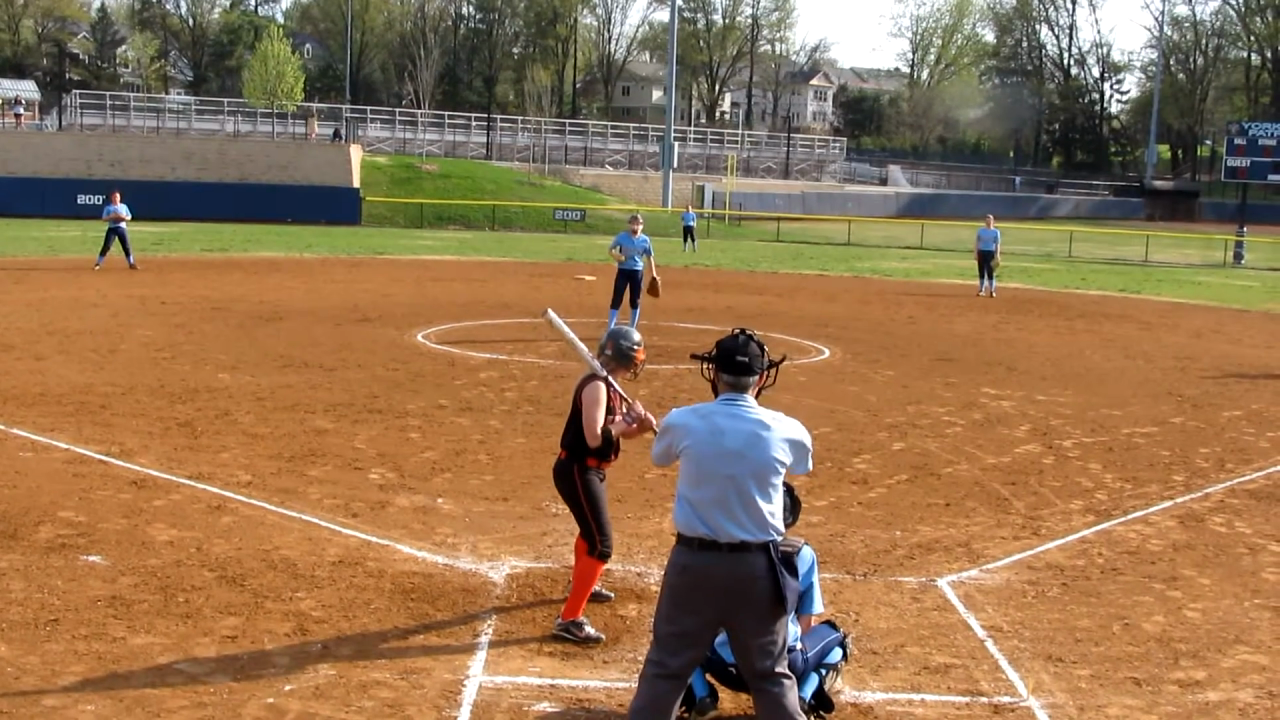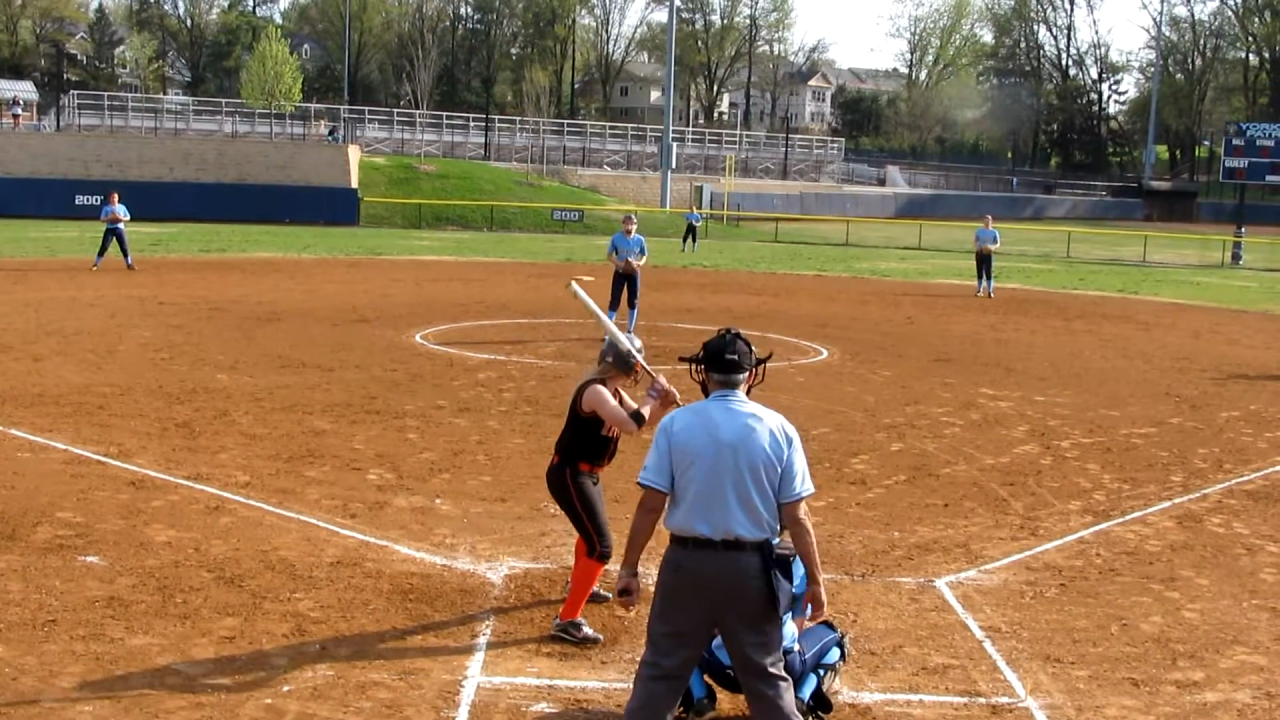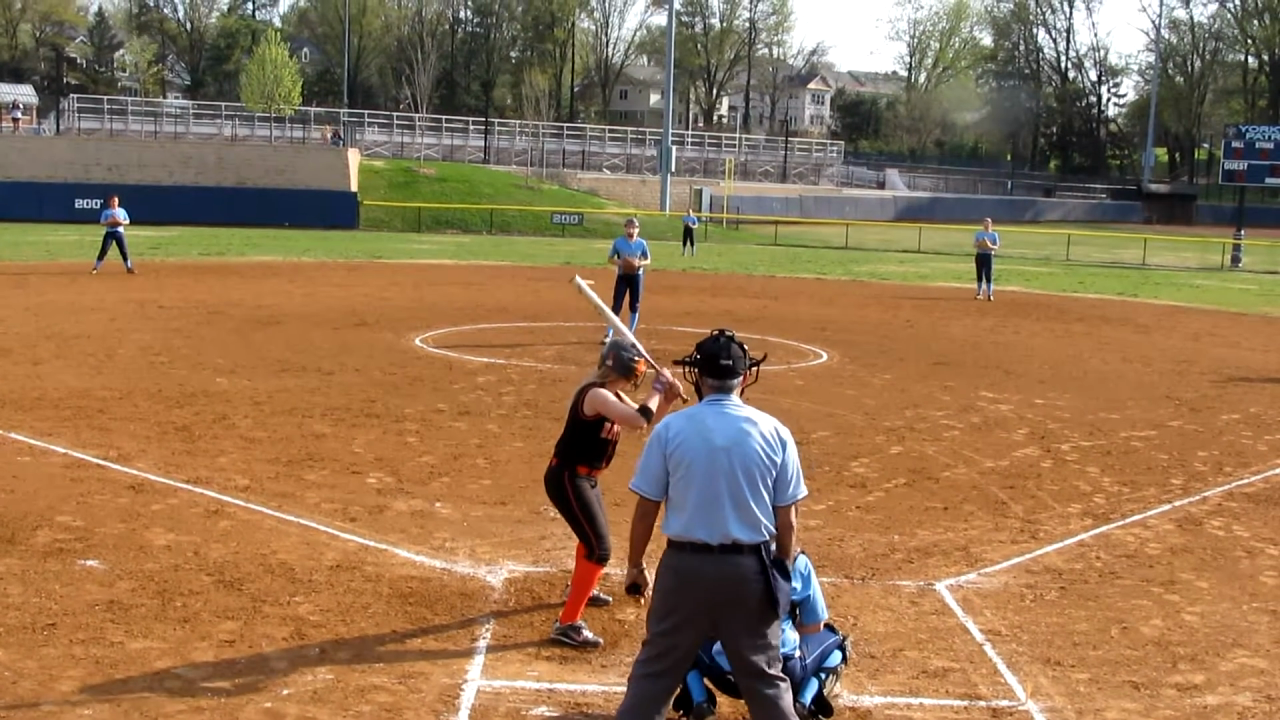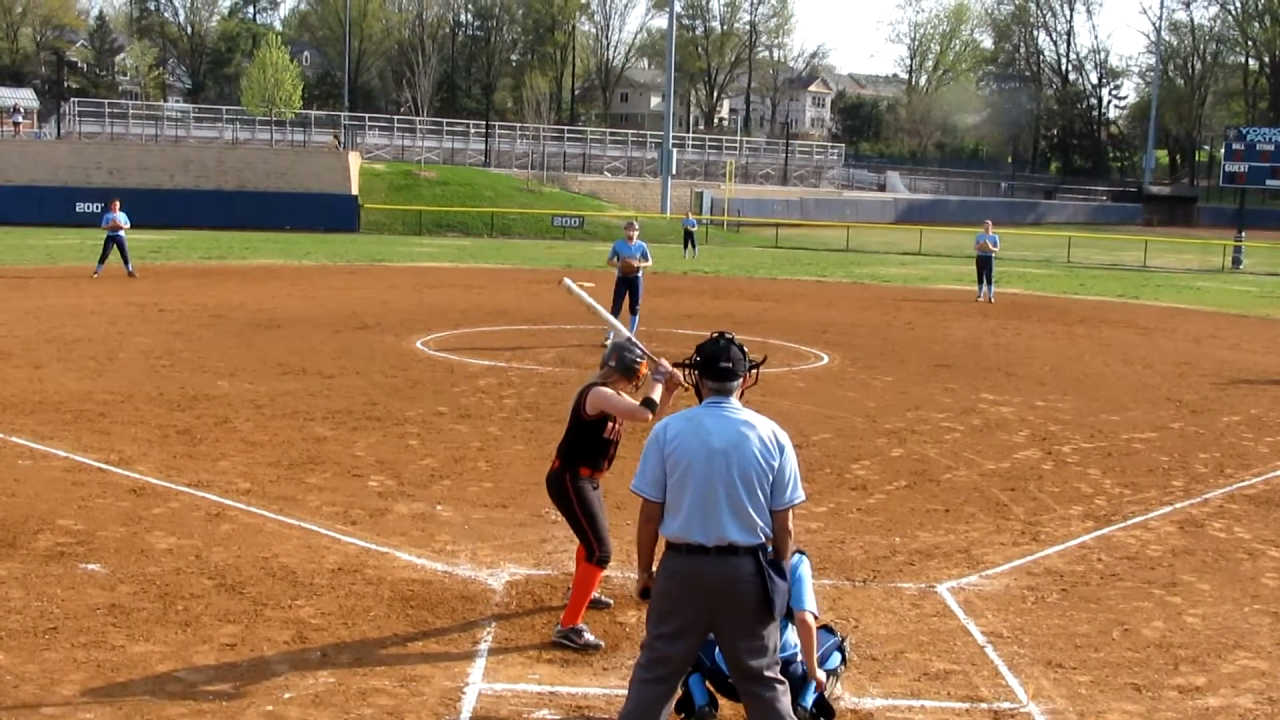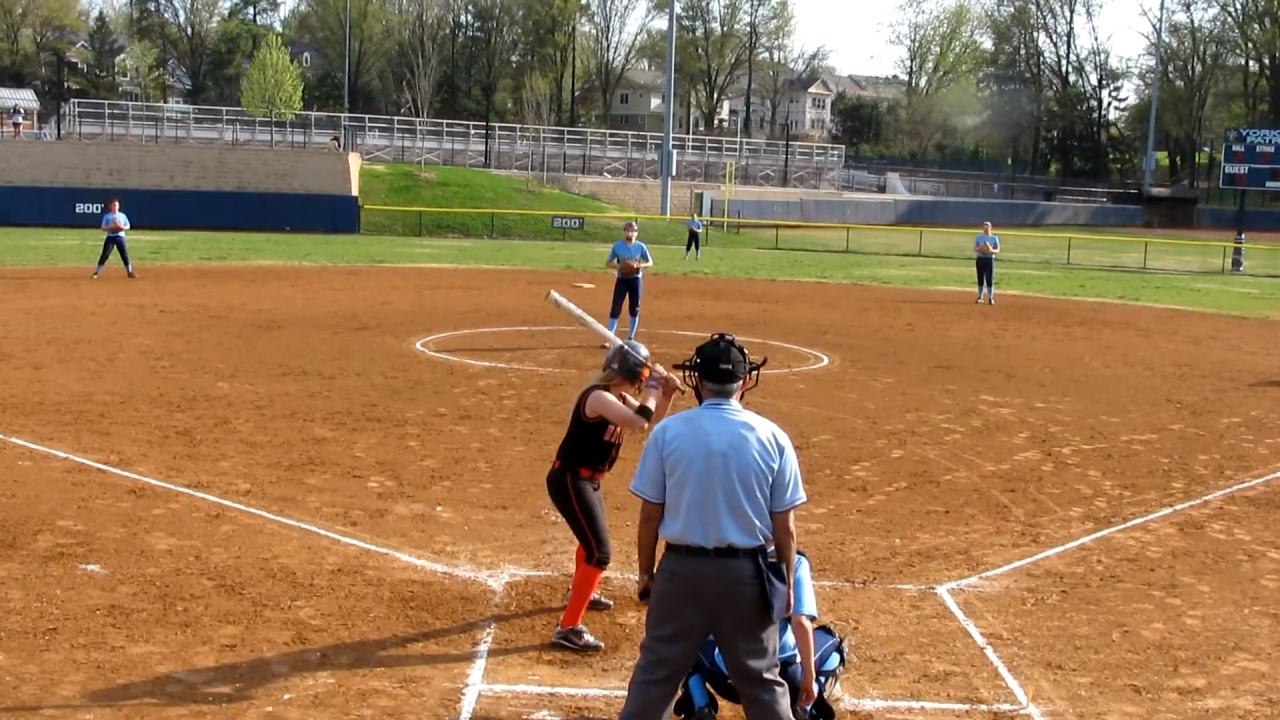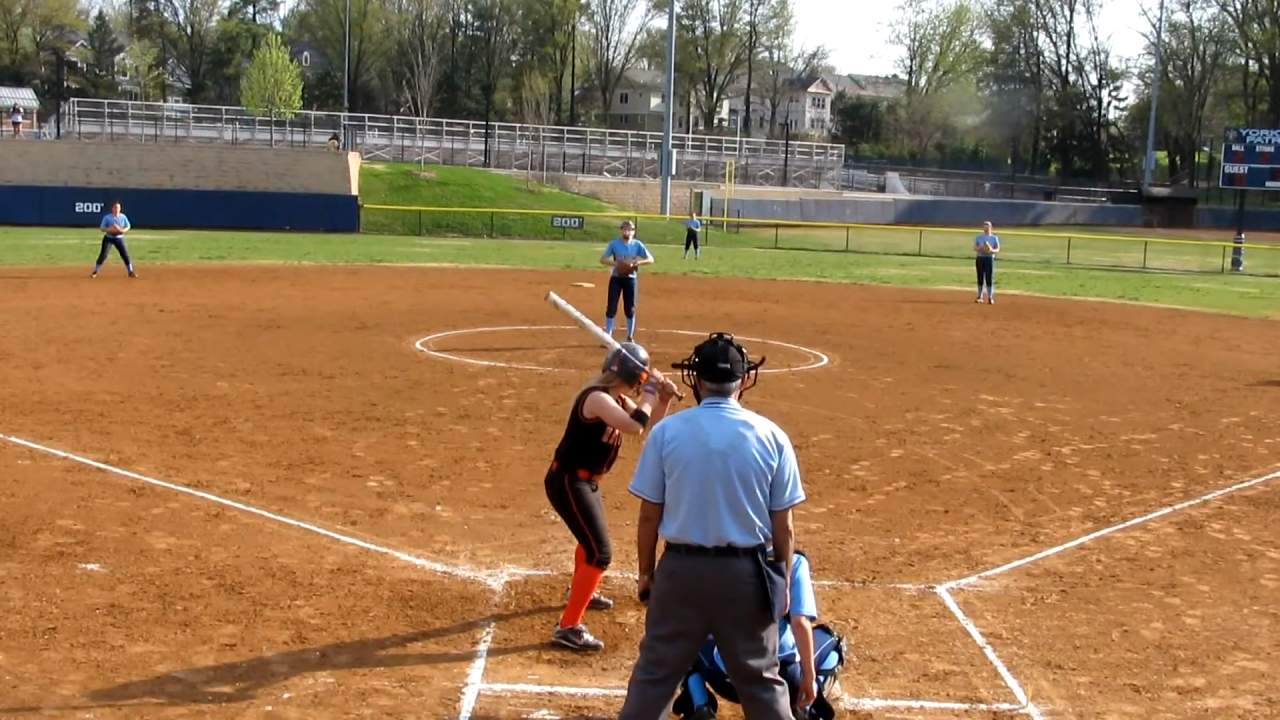
dt=0.7s
person 1, frame 1
left shoulder: (685, 423)
right shoulder: (784, 431)
left elbow: (660, 454)
left hip: (693, 561)
right hip: (758, 566)
left knee: (666, 667)
right knee: (769, 672)
person 1, frame 2
left shoulder: (676, 423)
right shoulder: (778, 428)
left elbow: (651, 504)
right elbow: (795, 516)
left wrist: (629, 568)
right wrist: (814, 579)
left hip: (687, 562)
right hip: (751, 565)
left knee: (662, 669)
right knee: (764, 673)
person 1, frame 3
left shoulder: (670, 429)
right shoulder: (774, 432)
left elbow: (646, 509)
right elbow: (786, 520)
left wrist: (635, 566)
right wrist: (781, 570)
left hip: (685, 564)
right hip: (749, 567)
left knee: (656, 668)
right knee: (764, 675)
person 1, frame 4
left shoulder: (668, 430)
right shoulder: (772, 435)
left elbow: (650, 515)
right elbow: (783, 525)
left wrist: (645, 570)
right wrist: (778, 575)
left hip: (682, 566)
right hip: (746, 570)
left knee: (656, 669)
right knee: (761, 676)
person 1, frame 5
left shoulder: (667, 432)
right shoulder: (772, 437)
left elbow: (650, 516)
right elbow: (784, 527)
left wrist: (645, 572)
right wrist: (787, 583)
left hip: (681, 569)
right hip: (745, 572)
left knee: (655, 671)
right knee: (760, 678)
person 1, frame 6
left shoulder: (666, 431)
right shoulder: (770, 436)
left elbow: (649, 516)
right elbow: (783, 526)
left wrist: (646, 572)
right wrist: (782, 580)
left hip: (681, 568)
right hip: (745, 572)
left knee: (655, 672)
right knee: (760, 678)
person 2, frame 1
left shoulder: (609, 386)
right shoulder: (596, 387)
left elbow: (620, 433)
right elbow: (595, 438)
left wrist: (639, 425)
right wrist: (626, 420)
left hip: (588, 470)
right hip: (577, 471)
left knee: (591, 531)
right knee: (601, 545)
left ankle: (581, 585)
right ankle: (569, 619)
person 2, frame 2
left shoulder: (613, 393)
right shoulder: (595, 391)
left elbow: (642, 420)
right elbow: (631, 426)
left wrist: (662, 403)
right wrist: (652, 394)
left hip: (585, 474)
right hip: (569, 475)
left knee: (592, 530)
right knee: (601, 546)
left ankle: (579, 585)
right ankle: (567, 620)
person 2, frame 3
left shoulder: (611, 395)
right shoulder: (597, 395)
left elbow: (647, 418)
right elbow: (639, 422)
left wrist: (667, 397)
right wrist: (658, 388)
left hip: (584, 477)
right hip: (568, 478)
left knee: (593, 535)
right knee: (599, 549)
left ankle: (580, 589)
right ankle: (568, 623)
person 2, frame 4
left shoulder: (612, 395)
right shoulder: (599, 394)
left elbow: (649, 412)
right elbow: (644, 414)
left wrist: (668, 388)
right wrist: (659, 378)
left hip: (586, 479)
right hip: (570, 480)
left knee: (593, 538)
right knee: (599, 552)
left ankle: (582, 591)
right ankle: (569, 626)
person 2, frame 5
left shoulder: (616, 396)
right shoulder: (599, 397)
left elbow: (652, 418)
right elbow: (639, 423)
left wrist: (666, 393)
right wrist: (653, 386)
left hip: (587, 479)
right hip: (570, 481)
left knee: (592, 538)
right knee: (599, 553)
left ankle: (580, 593)
right ankle: (568, 627)
person 2, frame 6
left shoulder: (615, 399)
right shoulder: (597, 398)
left elbow: (648, 422)
right elbow: (634, 427)
left wrist: (663, 398)
right wrist: (650, 391)
left hip: (584, 481)
right hip: (568, 482)
left knee: (592, 538)
right knee: (600, 553)
left ankle: (580, 592)
right ankle: (567, 627)
person 3, frame 1
right shoulder: (803, 554)
right elbow: (806, 623)
left hip: (729, 668)
right hip: (784, 665)
right knee: (834, 637)
left ankle: (702, 698)
right ankle: (801, 701)
person 3, frame 2
right shoulder: (796, 557)
left hip: (724, 669)
right hip: (784, 668)
right knee: (834, 638)
left ankle: (701, 701)
right ankle: (800, 701)
person 3, frame 3
right shoulder: (797, 561)
right elbow: (814, 626)
left hip: (727, 674)
right hip: (782, 672)
right knee: (834, 639)
left ankle: (701, 705)
person 3, frame 4
right shoulder: (794, 561)
right elbow: (804, 619)
right wrist: (813, 671)
left hip: (727, 676)
right hip: (783, 675)
right knee: (834, 641)
person 3, frame 5
right shoulder: (794, 562)
right elbow: (800, 622)
right wrist: (810, 677)
left hip: (726, 677)
right hip: (783, 677)
right knee: (832, 643)
person 3, frame 6
right shoulder: (793, 561)
right elbow: (800, 623)
right wrist: (810, 677)
left hip: (726, 676)
right hip: (782, 675)
right knee: (831, 643)
